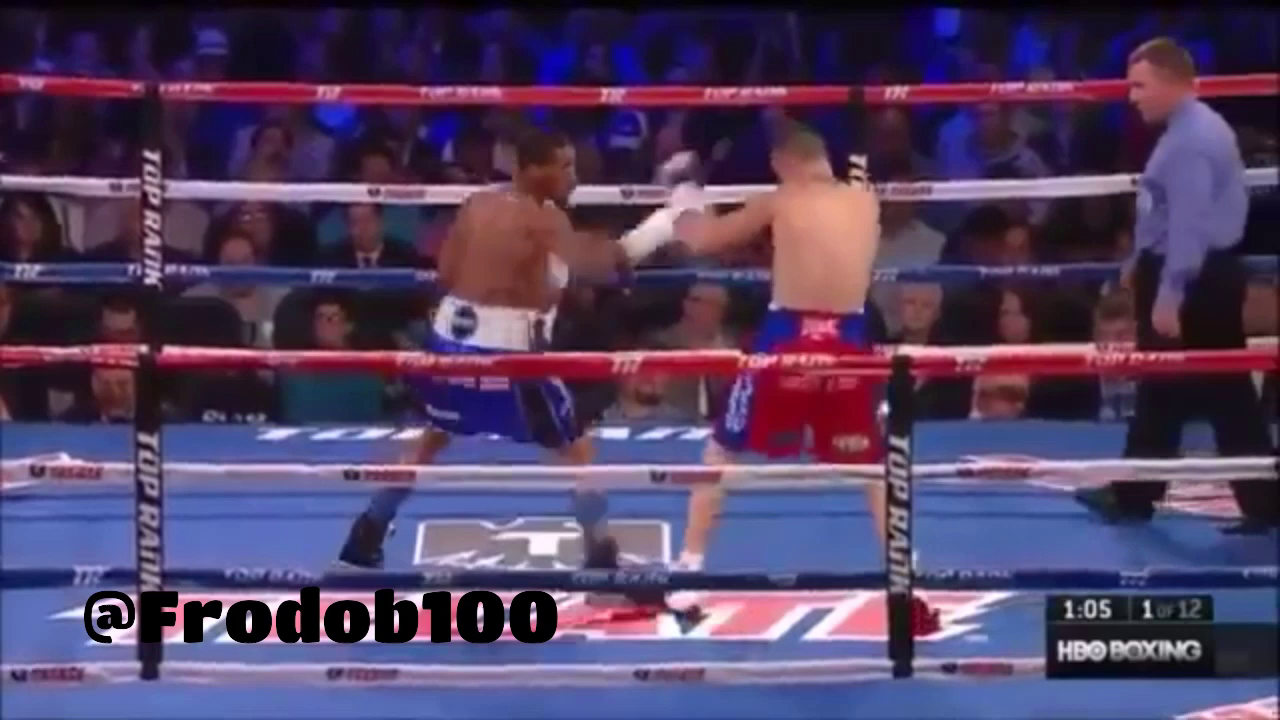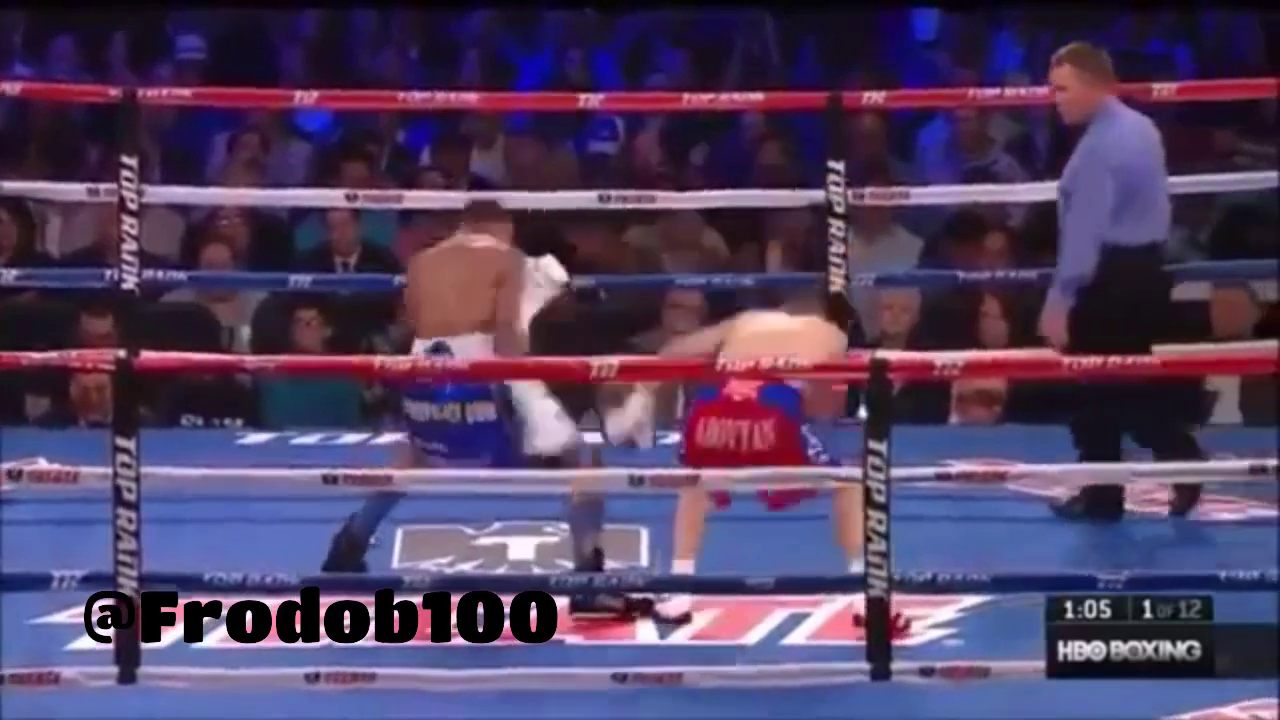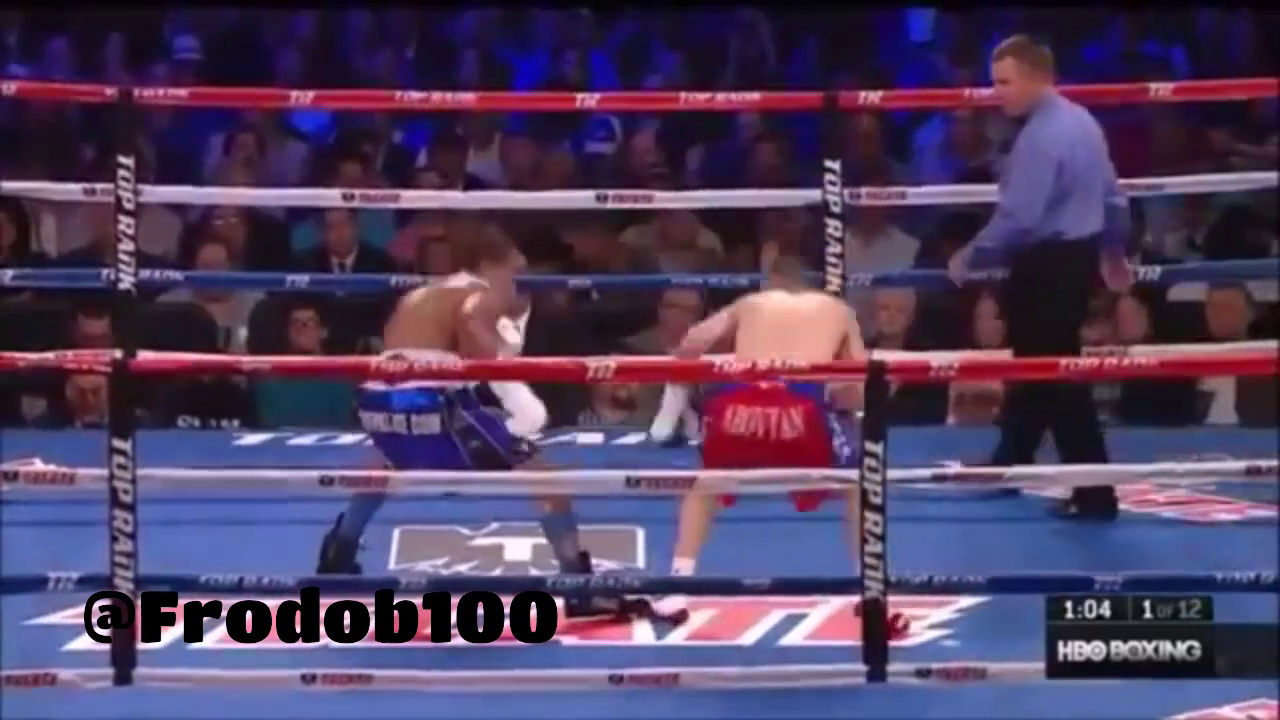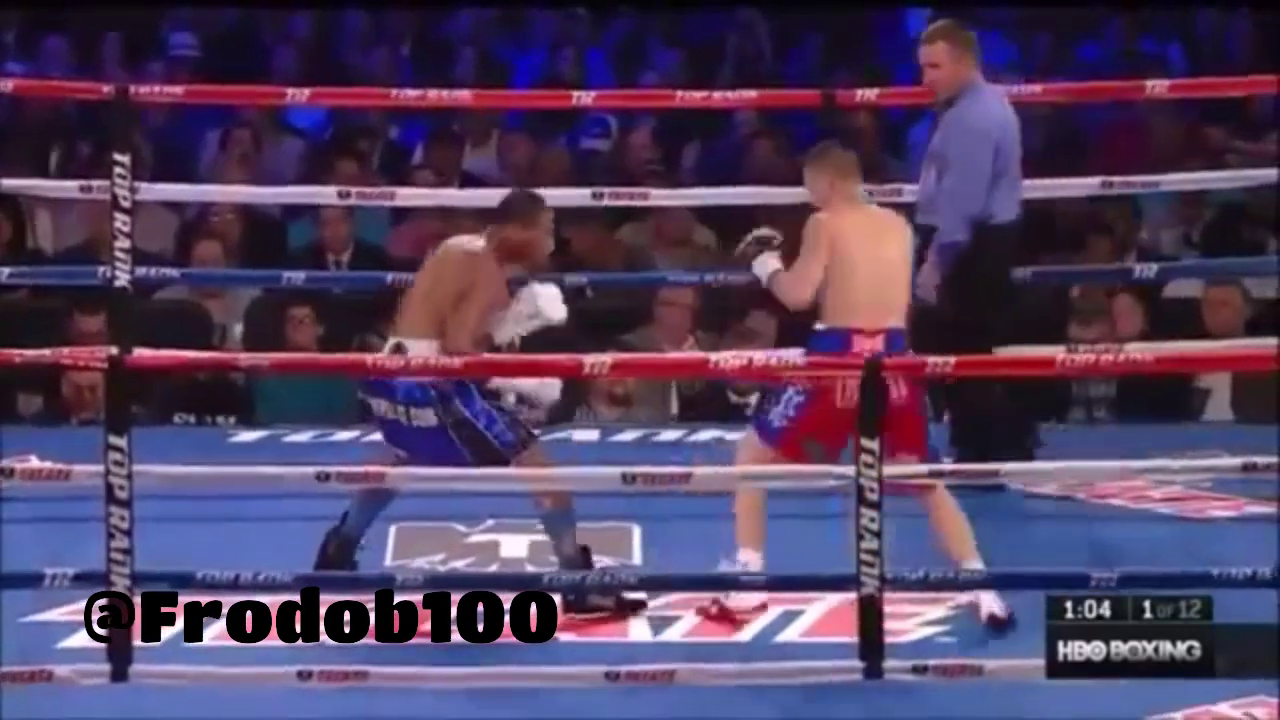
dt=0.3s
person 1, frame 1
left shoulder: (1188, 141)
right shoulder: (1201, 127)
left elbow: (1190, 226)
left wrist: (1168, 294)
right wrist: (1141, 259)
left hip: (1193, 279)
right hip: (1216, 274)
left knee: (1163, 388)
right knee: (1227, 392)
left ankle: (1135, 493)
person 1, frame 2
left shoulder: (1100, 146)
right shoulder: (1140, 128)
left elbow: (1085, 230)
left wrist: (1059, 298)
left hip: (1112, 276)
right hip: (1144, 268)
left knee: (1097, 385)
right knee: (1133, 382)
left ankle: (1100, 493)
right ankle: (1184, 465)
person 1, frame 3
left shoulder: (1040, 138)
right shoulder: (1081, 121)
left elbow: (1016, 216)
right elbow: (1111, 195)
left wrist: (970, 257)
right wrist: (1112, 251)
left hip: (1049, 265)
right hip: (1077, 257)
left knee: (1054, 377)
left ankle: (1096, 491)
right ankle: (1008, 465)
person 1, frame 4
left shoulder: (971, 119)
right shoulder: (989, 105)
left elbow: (960, 201)
left wrist: (935, 262)
left hip: (969, 249)
right hip: (987, 243)
left knee: (964, 355)
right knee: (952, 347)
right ankle: (981, 446)
person 2, frame 1
left shoulder: (780, 201)
right shoulder: (865, 198)
left elbow: (701, 241)
left wrist: (683, 199)
left hip: (785, 343)
right hip: (847, 345)
left knee: (718, 460)
right knee: (874, 469)
left ankle: (686, 578)
person 2, frame 2
left shoulder: (748, 321)
right shoulder: (832, 335)
left elbow: (678, 353)
right elbow: (830, 405)
left wrist: (640, 397)
left hip: (713, 410)
right hip: (772, 415)
left knee: (696, 484)
right knee: (845, 485)
left ankle: (677, 592)
person 2, frame 3
left shoulder: (751, 304)
right shoulder: (838, 311)
left elbow: (691, 347)
right elbow: (856, 398)
left wrist: (670, 404)
left hip: (737, 404)
right hip: (801, 405)
left knee: (706, 486)
right knee: (858, 482)
left ankle: (676, 592)
person 2, frame 4
left shoulder: (824, 223)
right shoulder: (899, 227)
left elbow: (798, 296)
left wrist: (766, 263)
left hip: (835, 363)
left knee: (753, 454)
right knee: (927, 485)
left ankle: (748, 579)
right ankle: (988, 595)
person 3, frame 1
left shoulder: (476, 206)
right shoulder: (543, 217)
left elbow: (444, 276)
right elbow: (597, 265)
right wrist: (662, 223)
left hip: (448, 339)
right hip: (502, 353)
left knee: (434, 438)
right knee: (578, 449)
left ankle: (366, 538)
right ankle: (604, 566)
person 3, frame 2
left shoulder: (422, 263)
right shoulder: (506, 259)
right elbow: (508, 332)
right wrist: (539, 404)
left hip: (423, 383)
right hip: (478, 385)
left knee: (415, 454)
left ankle: (346, 551)
person 3, frame 3
left shoulder: (418, 295)
right shoulder: (486, 293)
right elbow: (471, 330)
left wrist: (495, 347)
right wrist: (516, 391)
left hip: (378, 399)
right hip: (430, 400)
left knee: (395, 460)
left ankle: (338, 553)
person 3, frame 4
left shoulder: (459, 249)
right shoulder: (490, 273)
right elbow: (457, 349)
left wrist: (531, 312)
right wrist: (522, 380)
left hip: (388, 381)
right hip: (431, 388)
left knee: (408, 459)
right knee: (533, 465)
left ankle: (338, 549)
right ankle: (580, 584)
